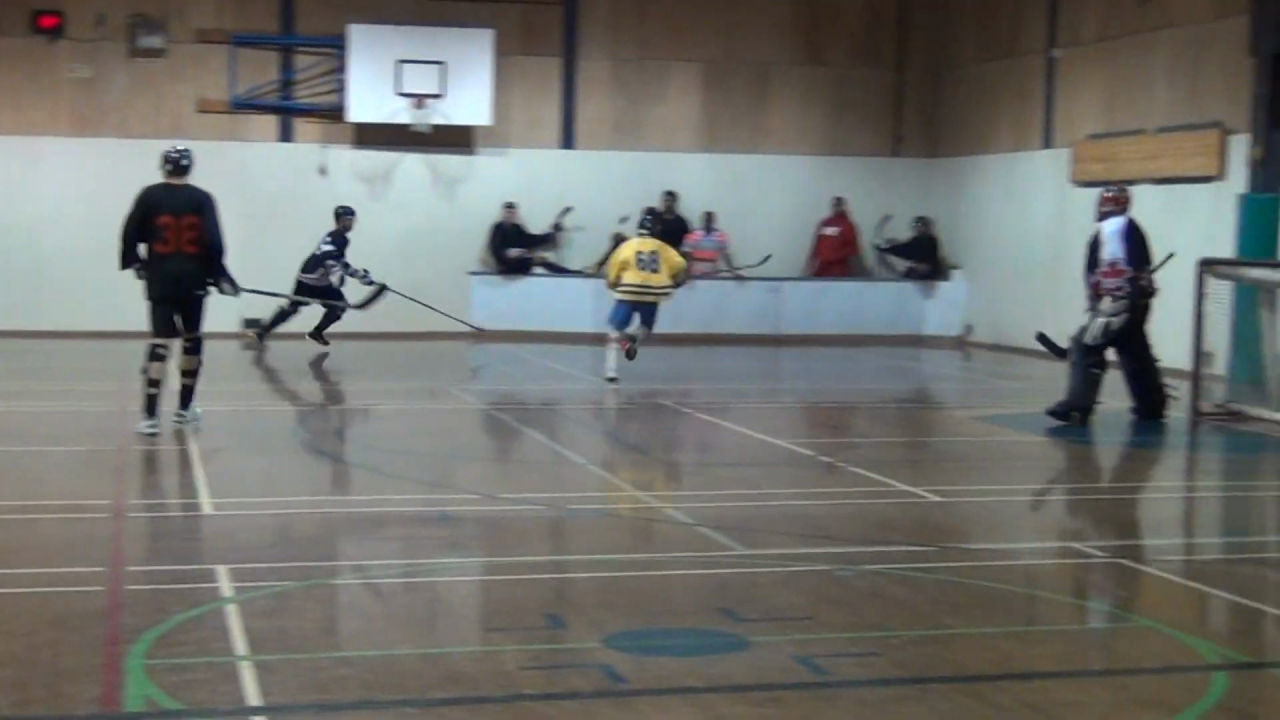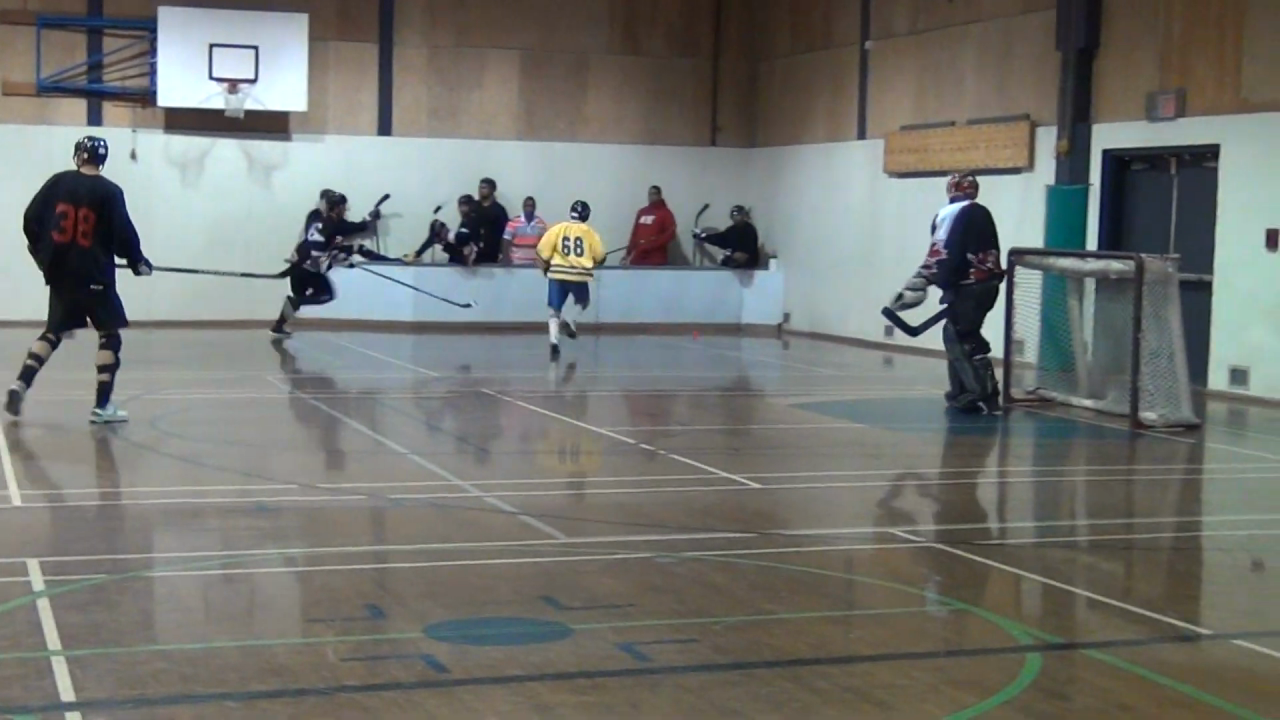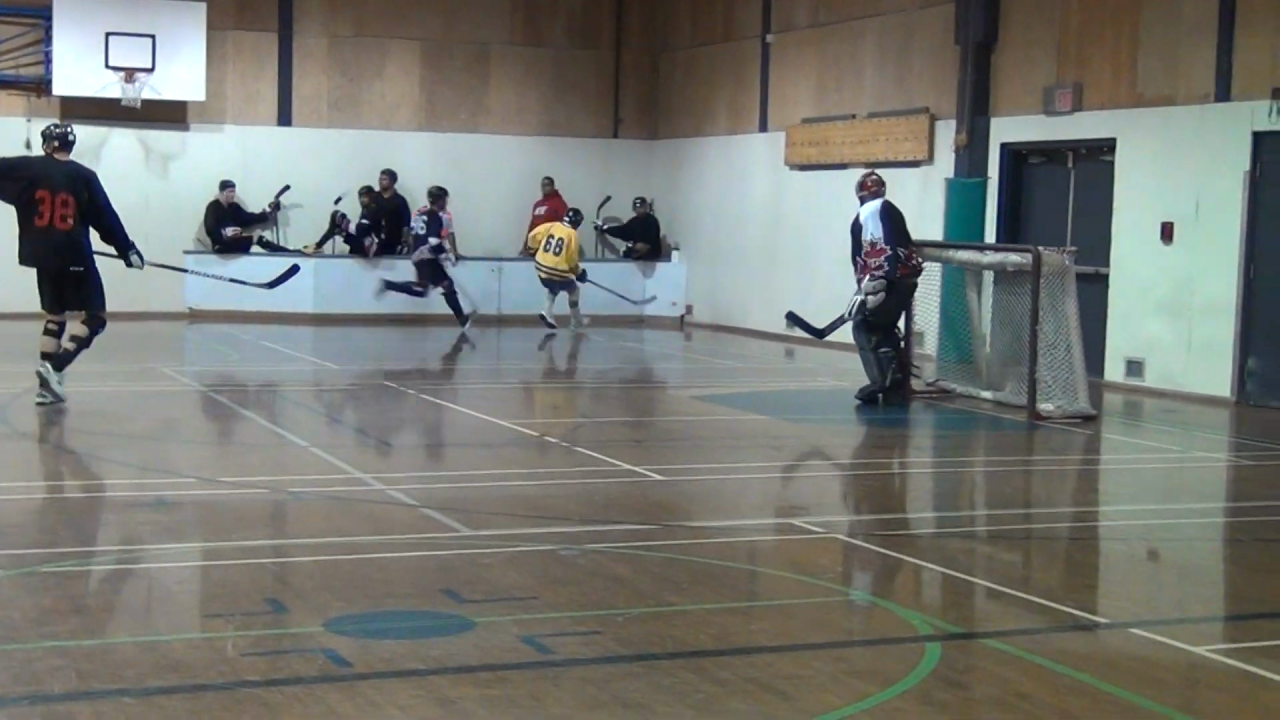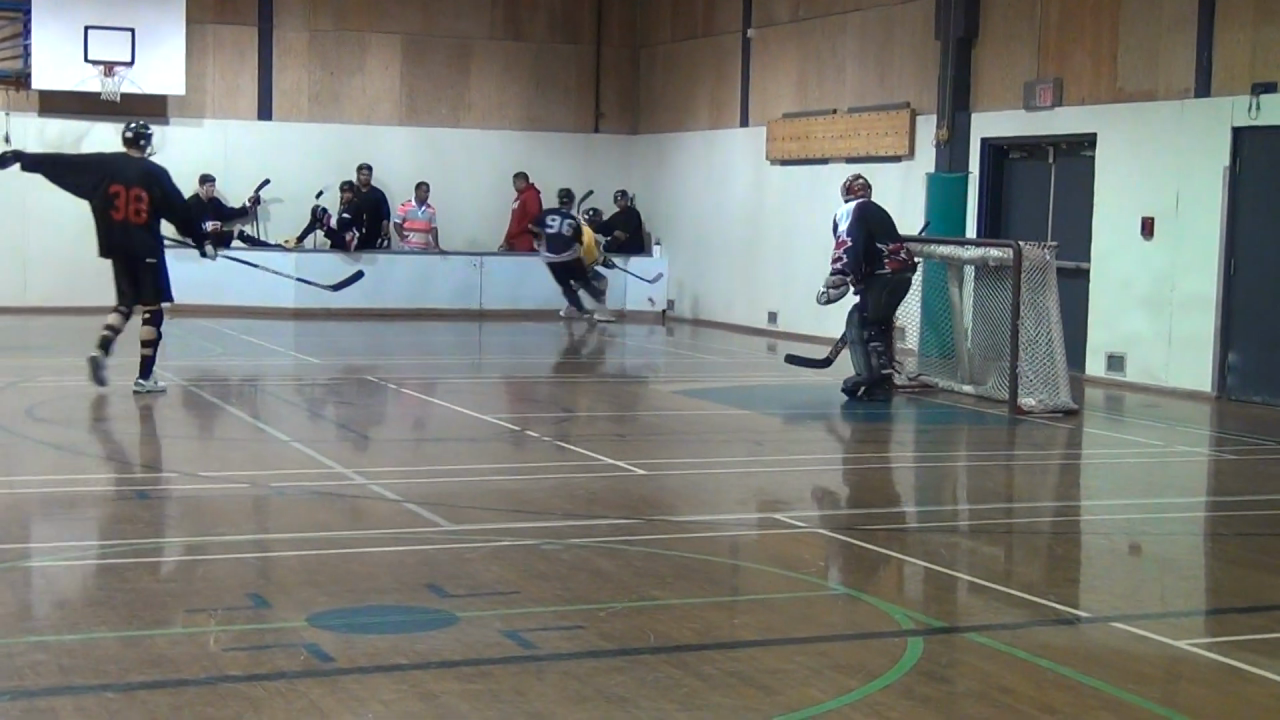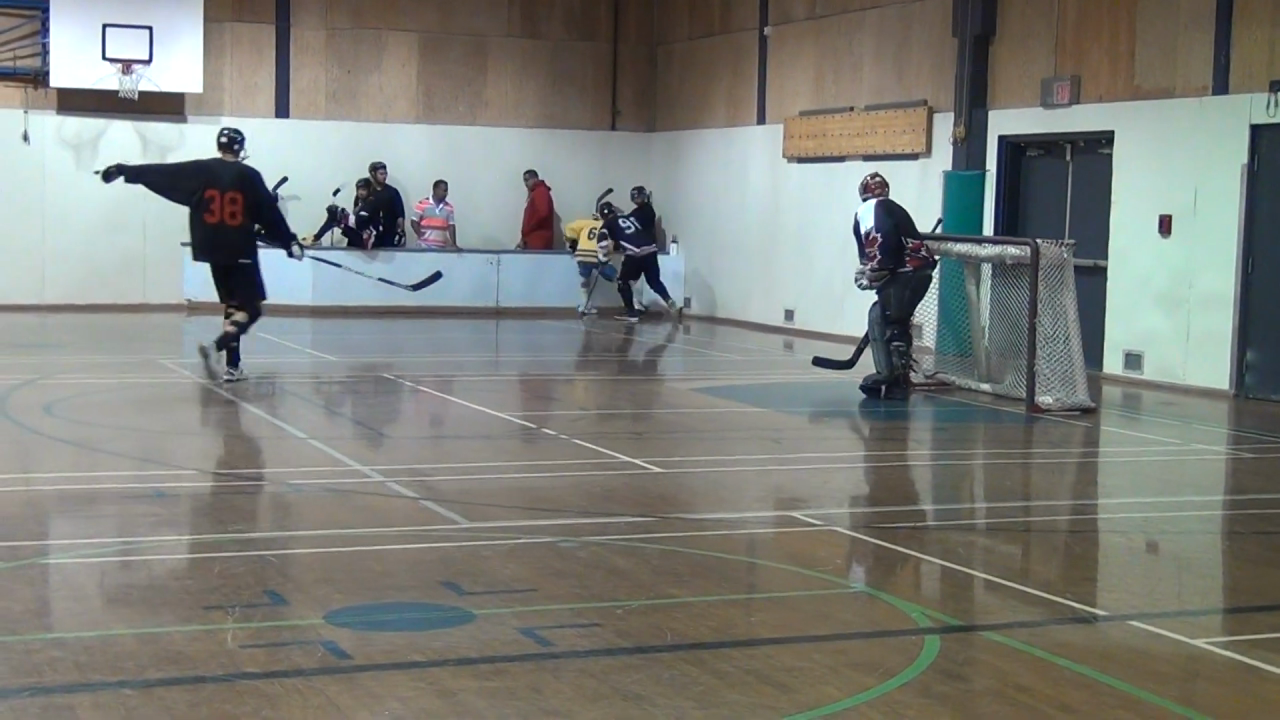
dt=0.5s
person 1, frame 1
left shoulder: (150, 195)
right shoulder: (202, 199)
left elbow: (130, 235)
right elbow: (212, 242)
left wrist: (134, 261)
right wrist: (220, 275)
left hip: (161, 280)
right hip: (193, 280)
left knee: (159, 343)
right knee: (192, 339)
left ankle: (150, 417)
right ankle: (185, 407)
person 1, frame 2
left shoulder: (58, 181)
right shoulder: (110, 191)
left elbow: (31, 219)
right elbow: (123, 234)
left wrist: (39, 251)
right wrist: (137, 260)
left hip: (60, 270)
right hip: (95, 274)
left knee: (54, 332)
right knee: (111, 335)
left ankle: (21, 384)
right ankle: (102, 406)
person 1, frame 3
left shoulder: (29, 168)
right shoulder: (84, 177)
right elbow: (106, 217)
right wrist: (127, 249)
left hip: (44, 257)
right hip: (75, 257)
left knee: (55, 318)
right knee: (95, 317)
left ankle: (46, 387)
right ankle: (54, 367)
person 1, frame 4
left shoulder: (103, 164)
right shoulder: (155, 173)
left elbow: (56, 161)
right elbow: (179, 209)
right wrist: (202, 240)
left hip: (118, 249)
right hip: (147, 250)
left knee: (125, 306)
right knee: (152, 310)
left ankle: (101, 351)
right ankle: (144, 377)
person 1, frame 5
left shoulder: (200, 170)
right shoulder: (249, 175)
left elbow: (162, 171)
right elbow: (269, 213)
left wrist: (124, 170)
right wrist: (289, 241)
left hip: (215, 249)
right hip: (241, 250)
left knee: (231, 305)
right knee: (251, 306)
left ankle: (232, 367)
right ankle: (213, 347)
person 2, frame 1
left shoulder: (1111, 228)
right shoulder: (1129, 227)
left elbow: (1116, 272)
left wrist: (1111, 308)
left hip: (1119, 303)
right hip: (1135, 301)
left knee: (1087, 348)
right knee: (1135, 352)
left ankle: (1077, 405)
right ankle: (1152, 404)
person 2, frame 2
left shoulder: (952, 214)
right shoulder: (982, 213)
left elbow: (941, 254)
left wrist: (917, 284)
left hip: (970, 286)
right hip: (987, 283)
left knee: (962, 337)
right knee: (961, 335)
left ankle: (984, 395)
right ankle: (961, 390)
person 2, frame 3
left shoulder: (870, 211)
right shoulder: (889, 209)
left elbow: (877, 252)
left wrist: (870, 289)
right wrist: (871, 287)
left hip: (892, 280)
right hip: (902, 278)
left knee: (866, 328)
right knee: (883, 329)
left ankle: (883, 385)
right ankle: (896, 384)
person 2, frame 4
left shoulder: (849, 211)
right shoulder: (876, 211)
left elbow: (847, 245)
left wrist: (836, 281)
left hip: (885, 276)
right hip: (900, 272)
left knee: (860, 322)
right knee: (876, 324)
left ankle: (869, 378)
right ankle: (880, 380)
person 2, frame 5
left shoulder: (869, 209)
right shoulder: (892, 209)
left elbow: (880, 238)
left wrist: (875, 272)
right wrist: (869, 271)
left hip: (905, 273)
right hip: (918, 271)
left knee: (882, 320)
right knee: (895, 322)
left ankle: (888, 376)
right ankle: (898, 379)
